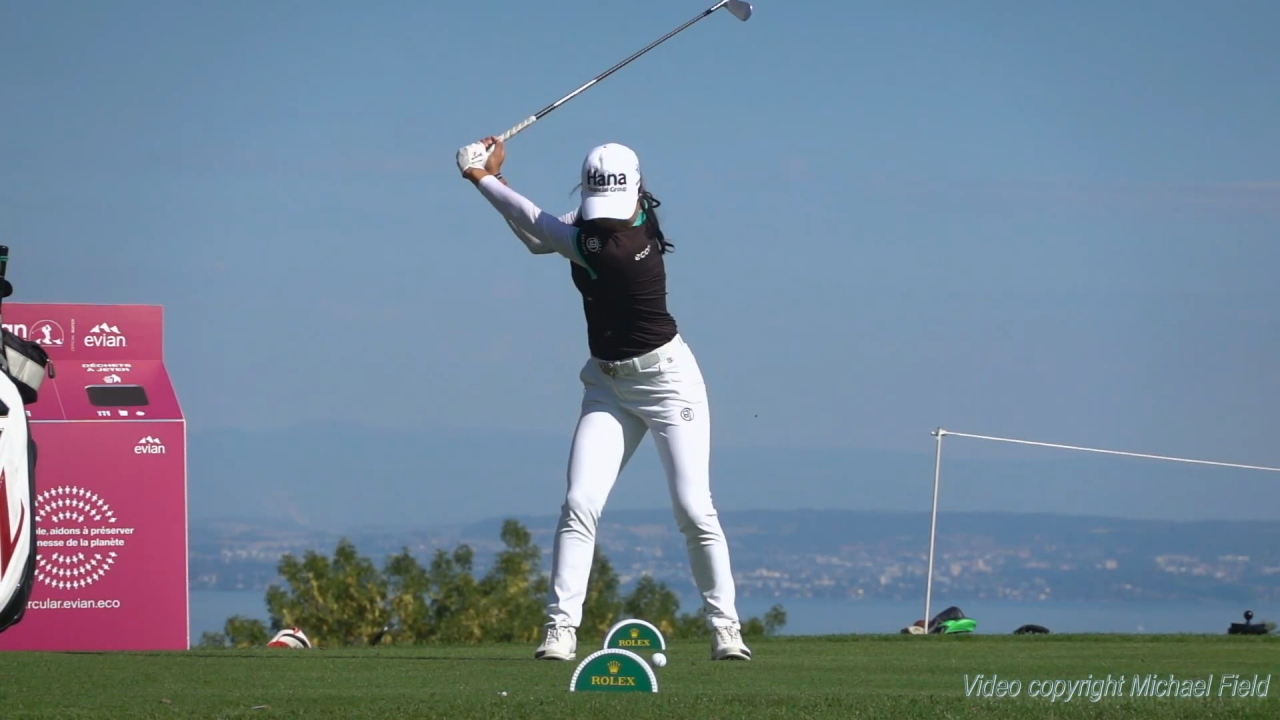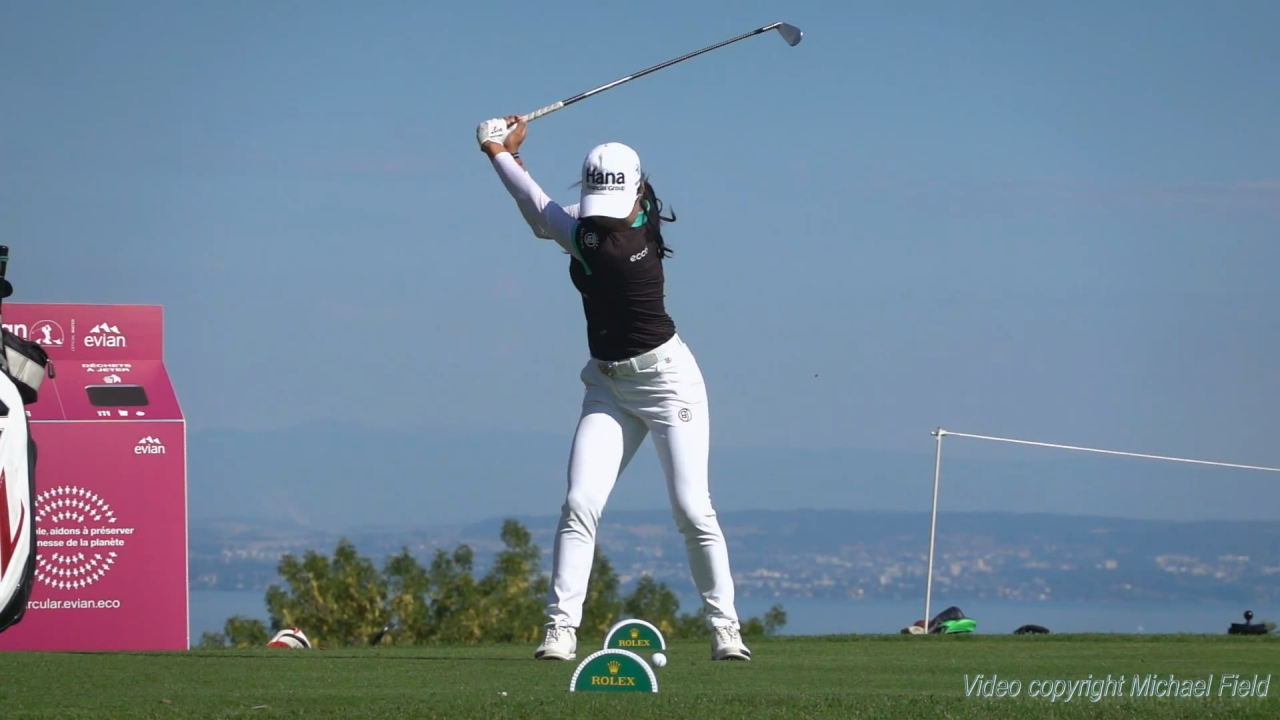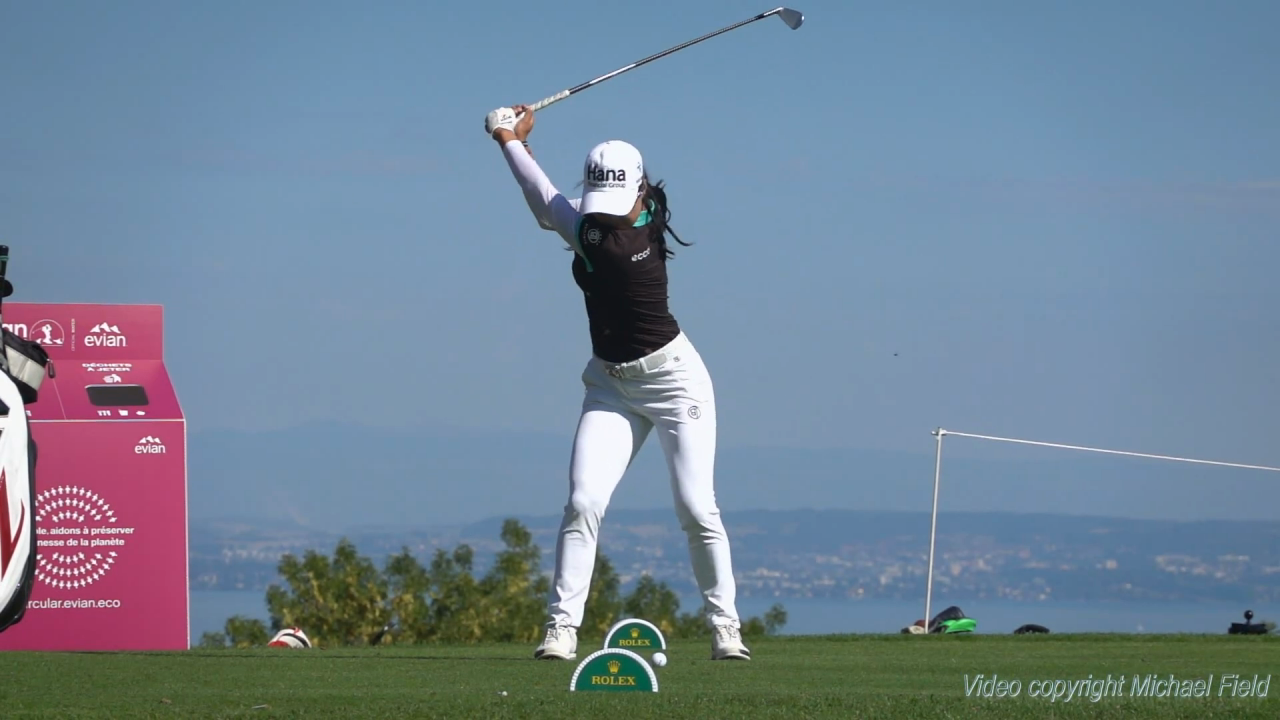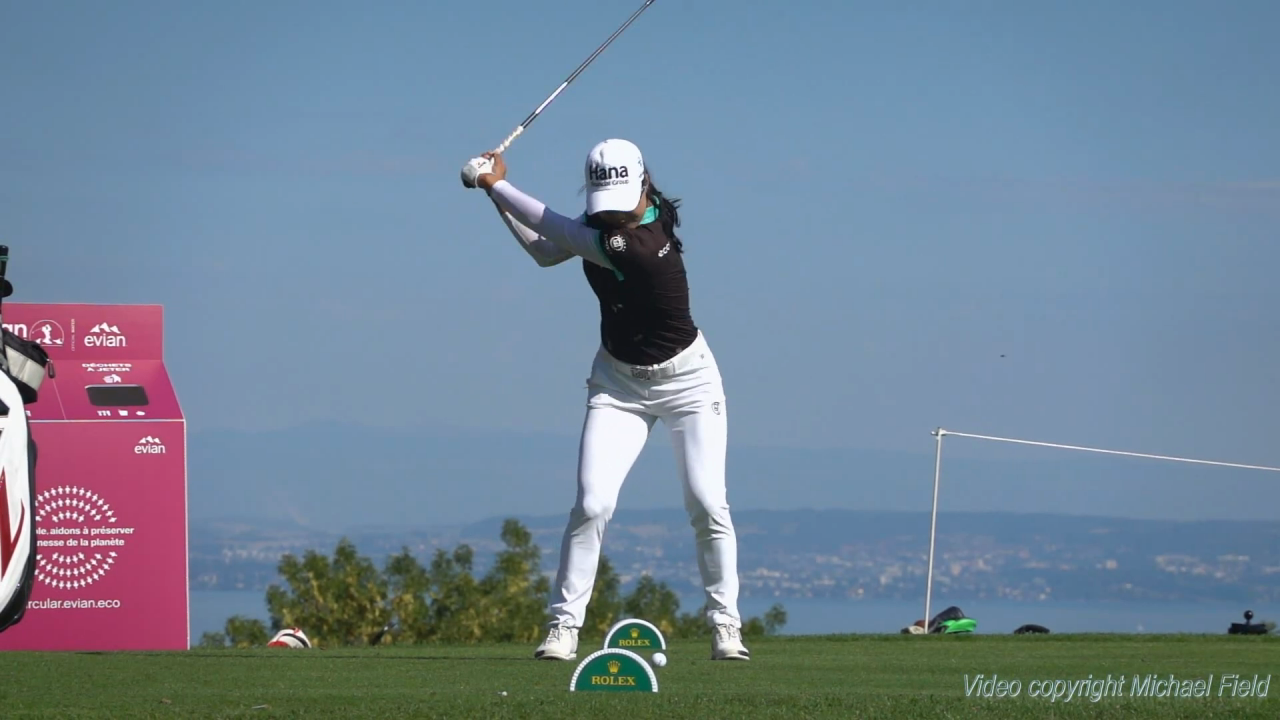
dt=0.2s
person 1, frame 1
left shoulder: (614, 250)
right shoulder: (603, 217)
left elbow: (538, 226)
right elbow: (540, 238)
left wrist: (482, 177)
right wrist: (494, 173)
left hip: (666, 380)
right hip: (608, 382)
left knee: (693, 509)
right knee: (580, 504)
left ankle: (726, 628)
right ankle: (561, 629)
person 1, frame 2
left shoulder: (607, 249)
right shoulder: (626, 213)
left elbow: (545, 216)
right elbow: (548, 222)
left wrist: (499, 154)
right wrist: (511, 153)
left hip: (665, 379)
right hip: (610, 383)
left knee: (691, 509)
right knee: (579, 502)
left ankle: (725, 625)
right ankle: (561, 628)
person 1, frame 3
left shoulder: (613, 243)
right shoulder: (624, 209)
left elbow: (553, 208)
right elbow: (552, 215)
left wrist: (510, 141)
right wrist: (516, 142)
left hip: (674, 382)
right hip: (613, 384)
left knee: (696, 507)
right knee: (584, 501)
left ankle: (725, 626)
right ankle: (562, 627)
person 1, frame 4
left shoulder: (650, 243)
right shoulder: (602, 221)
left elbow: (562, 231)
right elbow: (546, 251)
left wrist: (496, 183)
right wrist: (498, 192)
left hip: (689, 378)
right hip: (619, 382)
left knee: (708, 504)
right knee: (593, 505)
left ankle: (726, 626)
right ankle: (563, 626)
